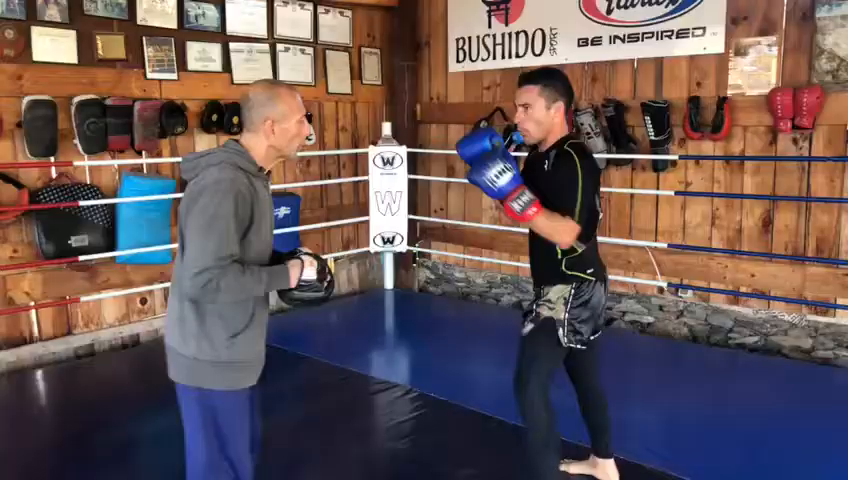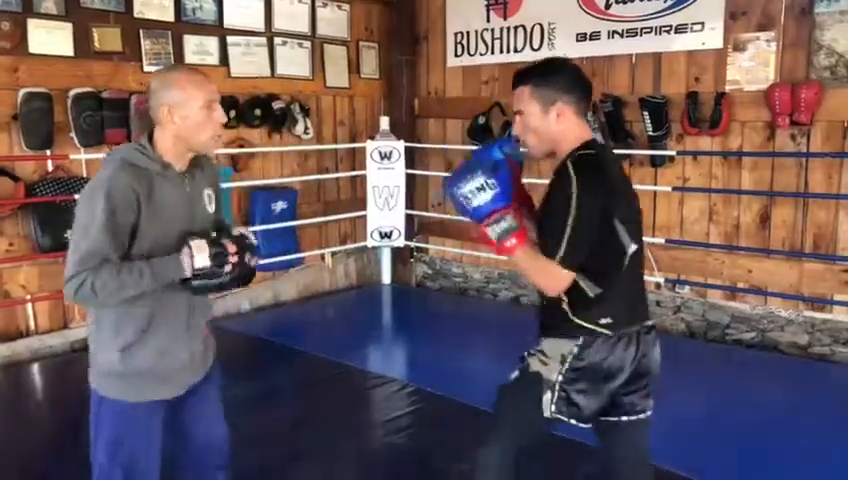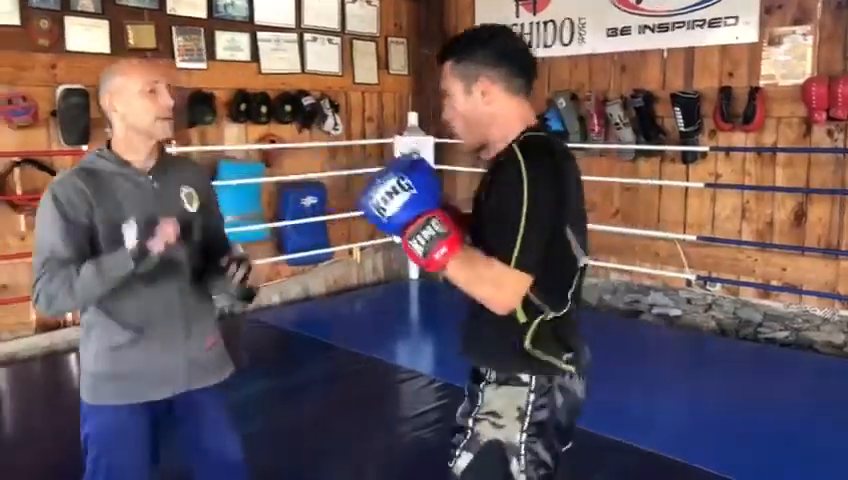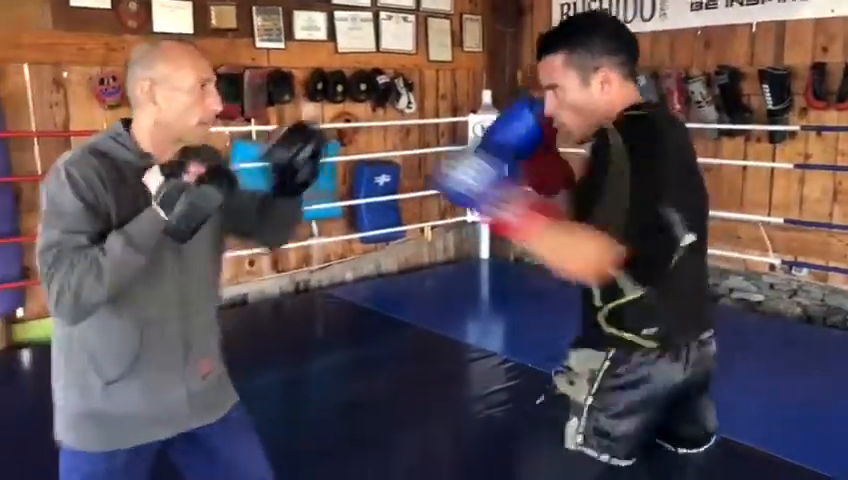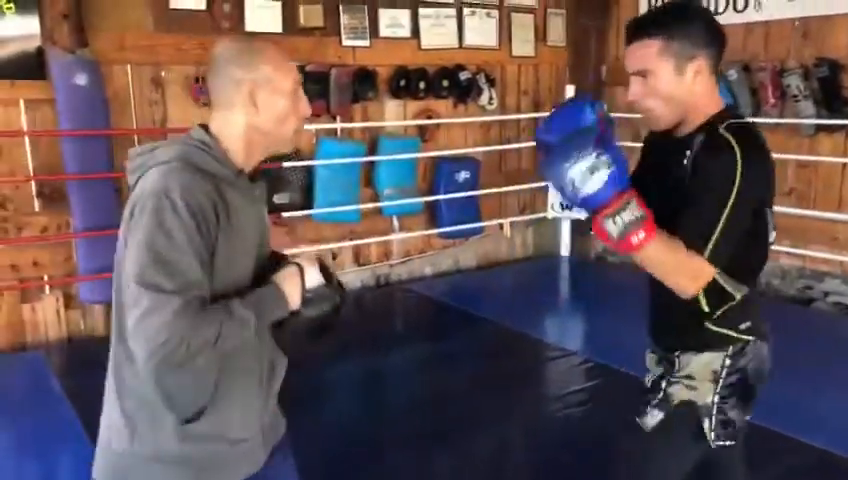
dt=1s
person 1, frame 1
left shoulder: (574, 160)
right shoulder: (541, 155)
left elbow: (565, 234)
right elbow: (527, 204)
left wrist: (514, 194)
right wrist: (487, 168)
left hip: (570, 288)
right hip: (578, 286)
left knee: (530, 382)
right knee: (582, 370)
person 1, frame 2
left shoulder: (578, 176)
right shoulder: (601, 164)
left elbow: (554, 278)
right elbow: (551, 240)
left wrist: (497, 218)
right wrist: (510, 194)
left hip: (584, 347)
right hip: (634, 342)
person 1, frame 3
left shoulder: (522, 166)
right shoulder: (546, 156)
left elbow: (501, 292)
left wrist: (425, 228)
right wrist: (441, 216)
left hip: (523, 383)
right hip: (551, 369)
person 1, frame 4
left shoulder: (632, 146)
right shoulder: (647, 133)
left elbow: (589, 257)
right elbow: (592, 222)
left wrist: (506, 202)
left hip: (627, 356)
person 1, frame 5
left shoulder: (732, 153)
right shoulder: (665, 137)
left elbow: (690, 275)
right elbow: (651, 220)
left wrist: (615, 207)
right wrist: (590, 167)
left hip: (713, 357)
right hip: (678, 345)
person 2, frame 1
left shoulder: (250, 176)
right shoulder: (223, 184)
right elbow: (207, 279)
left wrist: (291, 263)
right wrist: (285, 276)
left hip: (232, 350)
right hip: (211, 356)
person 2, frame 2
left shoulder: (205, 173)
right shoulder: (119, 185)
right elbow: (82, 283)
left wrist: (234, 249)
right wrist: (179, 265)
left hip: (193, 355)
right hip: (132, 367)
person 2, frame 3
left shoulder: (190, 176)
right shoulder: (73, 190)
right elbow: (49, 290)
left wrist: (231, 267)
right wrist: (131, 254)
left hip: (197, 362)
right hip: (121, 376)
person 2, frame 4
left shoulder: (197, 167)
right shoulder: (81, 173)
left elbow: (268, 230)
right elbow: (68, 294)
left wrist: (291, 184)
right wrist: (160, 215)
left hip: (200, 389)
right hip: (109, 406)
person 2, frame 5
left shoulder: (242, 184)
right shoulder: (176, 191)
right elbow: (164, 343)
left wrist: (290, 275)
right wrist: (276, 297)
left hip: (244, 424)
